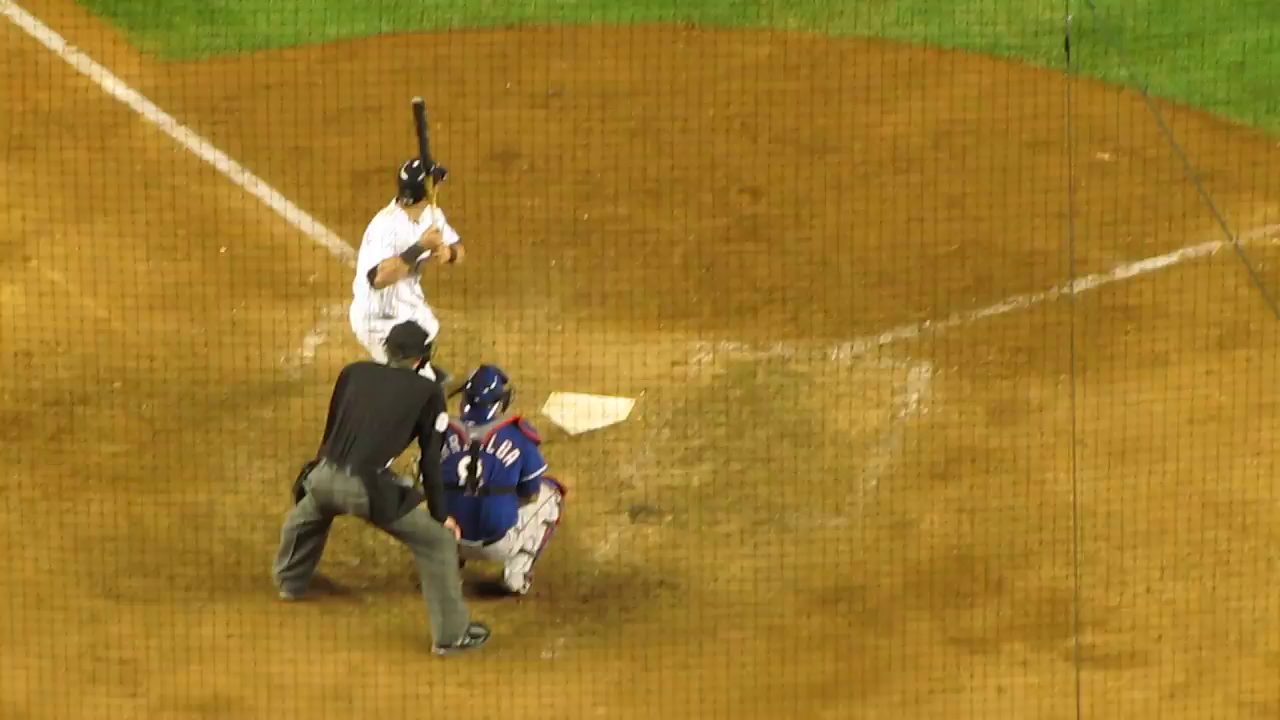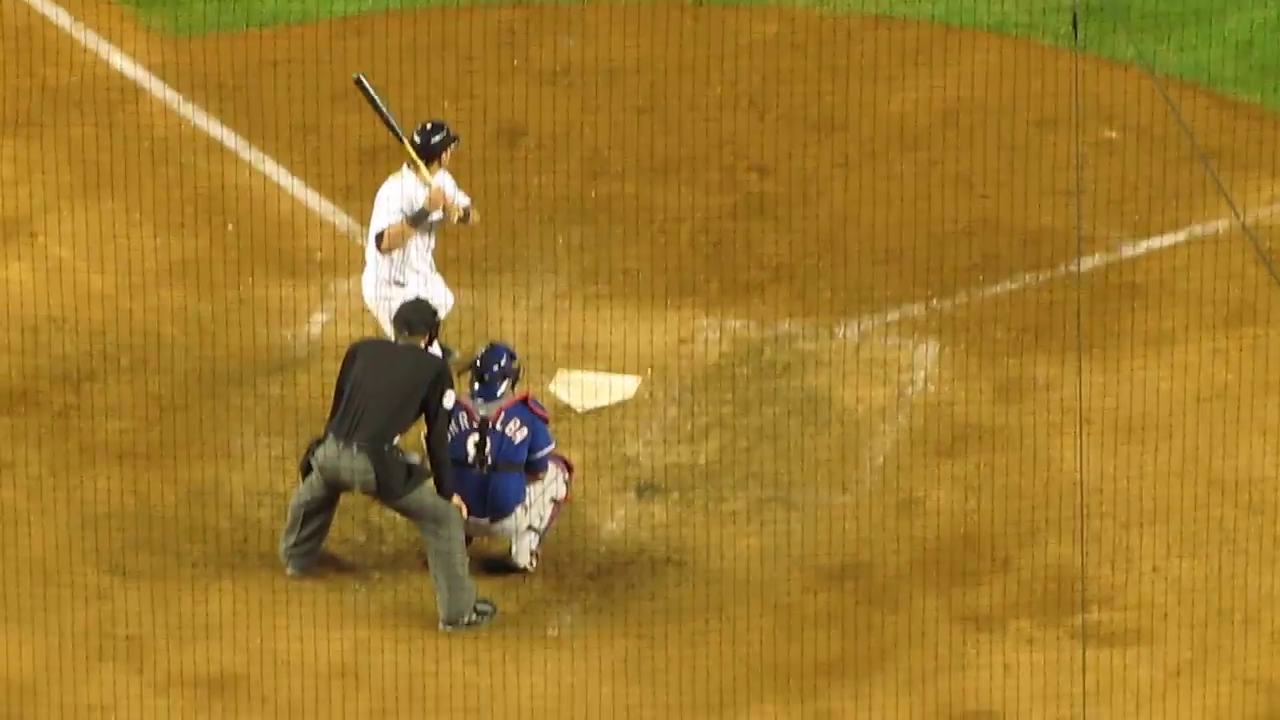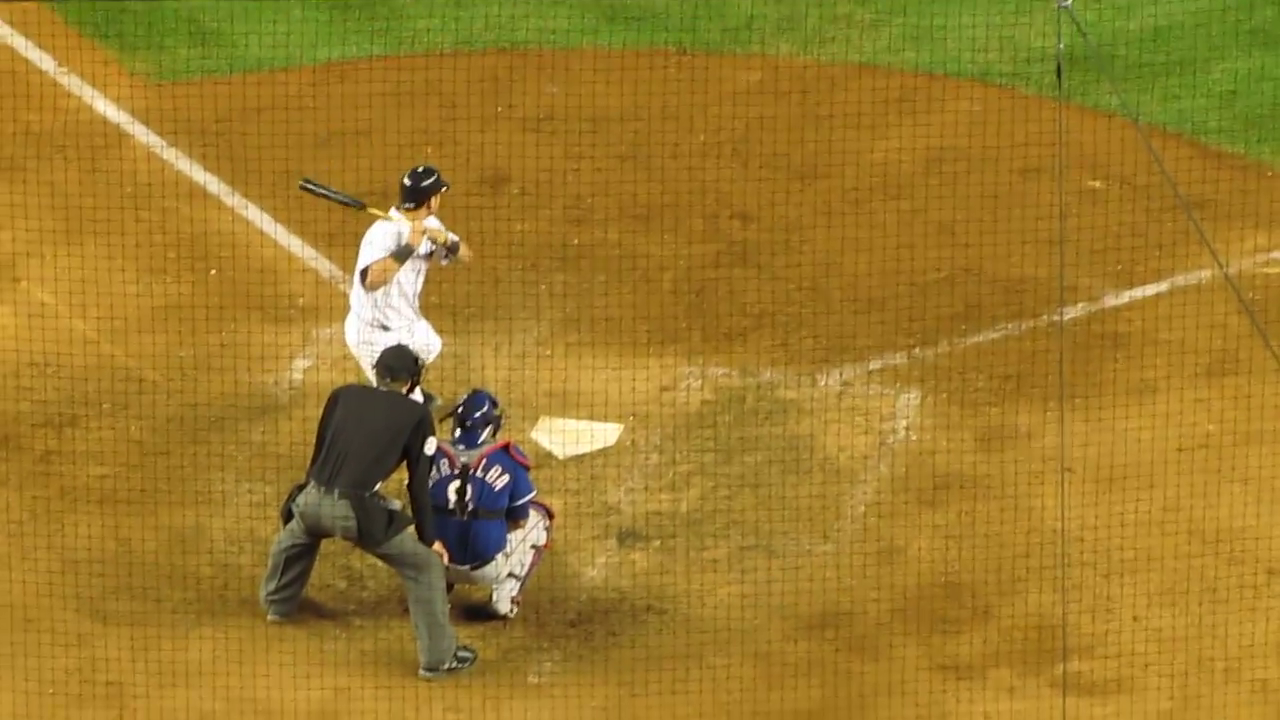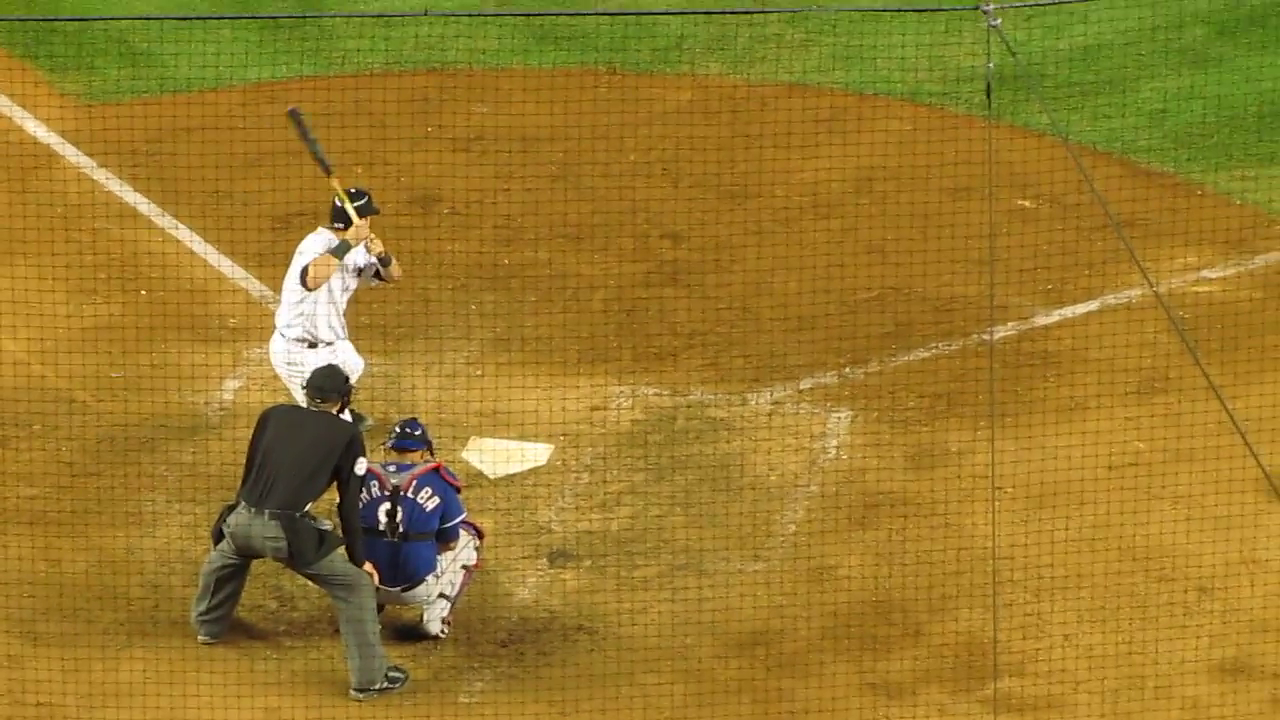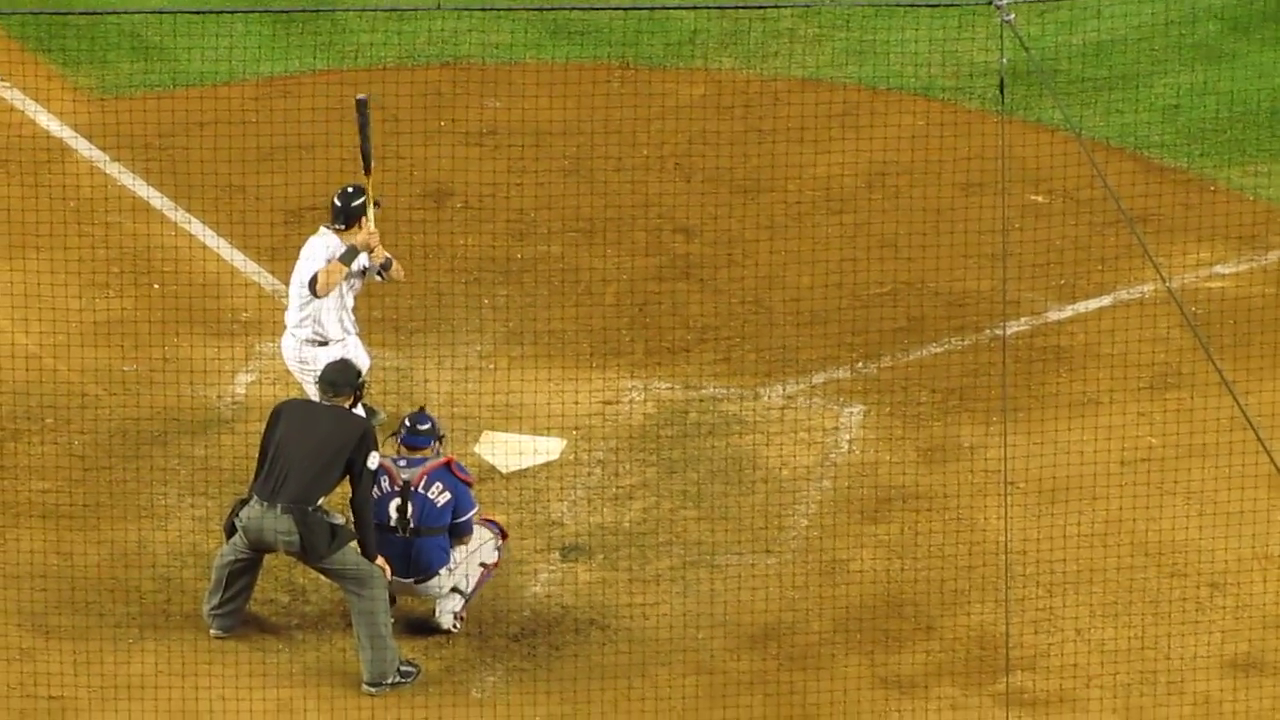
dt=0.5s
person 1, frame 1
left shoulder: (353, 372)
right shoulder: (428, 391)
right elbow: (432, 459)
right wrist: (440, 514)
left hip: (325, 478)
right hip: (369, 488)
left knee: (304, 516)
right knee: (439, 542)
left ankle: (291, 581)
right ankle: (451, 634)
person 1, frame 2
left shoulder: (361, 350)
right shoulder: (435, 368)
right elbow: (437, 437)
right wrist: (447, 492)
left hip: (332, 454)
right hip: (375, 464)
left knee: (311, 491)
right knee: (444, 518)
left ankle: (297, 558)
right ankle: (458, 610)
person 1, frame 3
left shoulder: (343, 394)
right shoulder: (417, 414)
right elbow: (419, 483)
right wrist: (428, 538)
left hip: (313, 500)
right hip: (357, 510)
left knee: (292, 536)
right knee: (426, 564)
left ankle: (277, 604)
right ankle: (438, 658)
person 1, frame 4
left shoulder: (273, 415)
right shoulder: (347, 434)
right elbow: (349, 503)
right wrist: (358, 558)
left hip: (243, 521)
right hip: (287, 531)
left knee: (222, 556)
right knee: (356, 585)
left ankle: (208, 624)
right ankle: (369, 677)
person 1, frame 5
left shoulder: (286, 409)
right shoulder: (359, 428)
right elbow: (362, 498)
right wrist: (370, 553)
left hip: (256, 515)
right hip: (300, 525)
left knee: (234, 552)
right knee: (369, 580)
left ankle: (220, 619)
right ankle: (381, 672)
person 2, frame 1
left shoulder: (429, 213)
right shoulder: (386, 226)
left elbow: (459, 250)
right elbow: (377, 279)
left wrist: (448, 253)
right wrist: (420, 246)
left hip: (407, 304)
right hip: (378, 319)
left ankle: (420, 366)
person 2, frame 2
left shoulder: (441, 179)
right shoulder: (397, 189)
left elbow: (473, 216)
right elbow: (384, 244)
left wrist: (459, 212)
right wrist: (426, 210)
left hip: (421, 274)
right hip: (390, 288)
left knee: (442, 304)
person 2, frame 3
left shoulder: (429, 224)
right shoulder: (385, 231)
left elbow: (465, 256)
right elbow: (369, 282)
left wrist: (447, 241)
right wrist: (409, 247)
left hip: (405, 320)
right hip: (373, 332)
left knee: (429, 347)
person 2, frame 4
left shoulder: (356, 247)
right shoulder: (318, 243)
left elbow: (393, 275)
right elbow: (310, 280)
left wrist: (381, 254)
right wrist: (347, 244)
left hip: (329, 340)
right hip: (298, 352)
left knee: (351, 367)
person 2, frame 5
left shoulder: (359, 242)
right shoulder: (320, 246)
left elbow: (397, 275)
right elbow: (319, 288)
left wrist: (383, 259)
right wrist: (355, 250)
left hip: (340, 335)
right hip: (310, 349)
left knee: (359, 365)
left ankle: (352, 404)
person 3, frame 1
left shoulder: (445, 432)
right shoulder: (518, 433)
right elbow: (531, 495)
right hip: (499, 541)
right knee: (551, 493)
right ankle: (517, 574)
person 3, frame 2
left shoulder: (453, 409)
right shoulder: (527, 412)
right elbow: (539, 474)
right hip: (507, 517)
right knee: (558, 469)
right ankle: (524, 553)
person 3, frame 3
left shoulder: (433, 455)
right shoulder: (508, 458)
right elbow: (519, 521)
right hip: (488, 565)
right knee: (538, 516)
right ankle: (505, 598)
person 3, frame 4
left shoulder: (363, 477)
right shoulder: (439, 480)
right elbow: (450, 543)
right hip: (418, 586)
right knee: (469, 535)
right ankle: (435, 618)
person 3, frame 5
left shoulder: (375, 471)
right shoulder: (449, 474)
right elbow: (463, 538)
right hip: (432, 577)
right knee: (492, 533)
right ankle: (449, 611)
